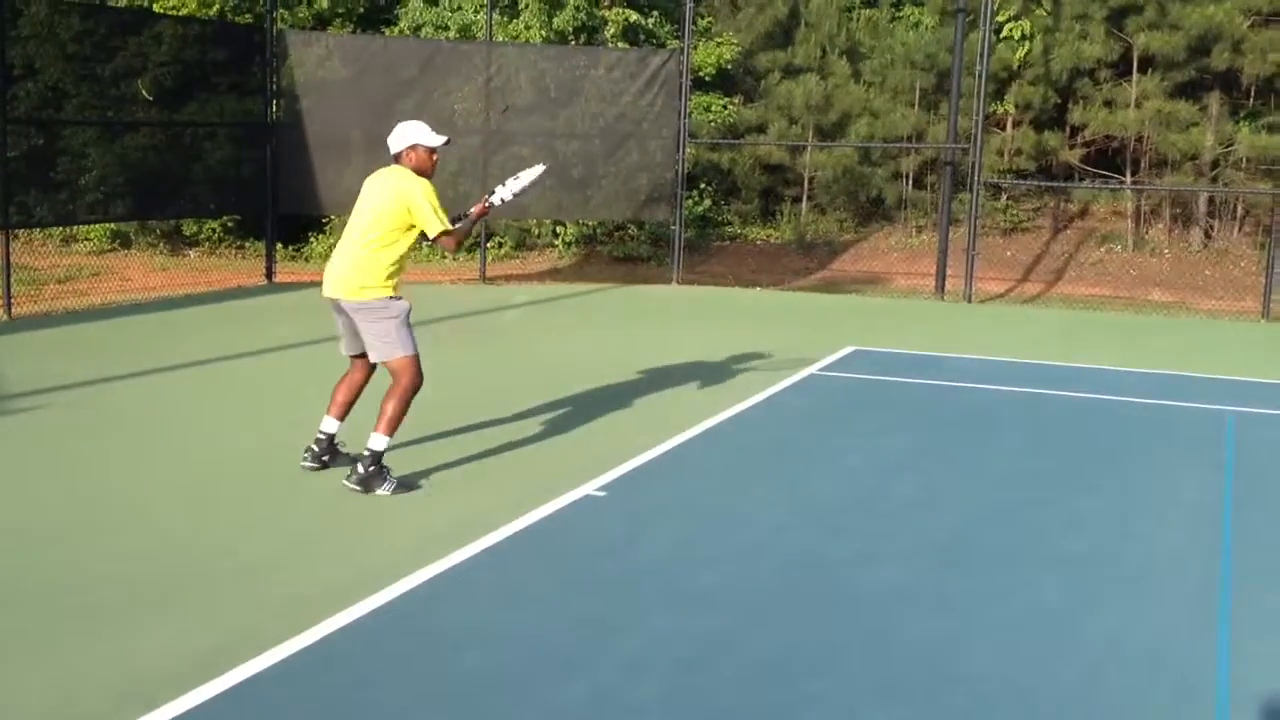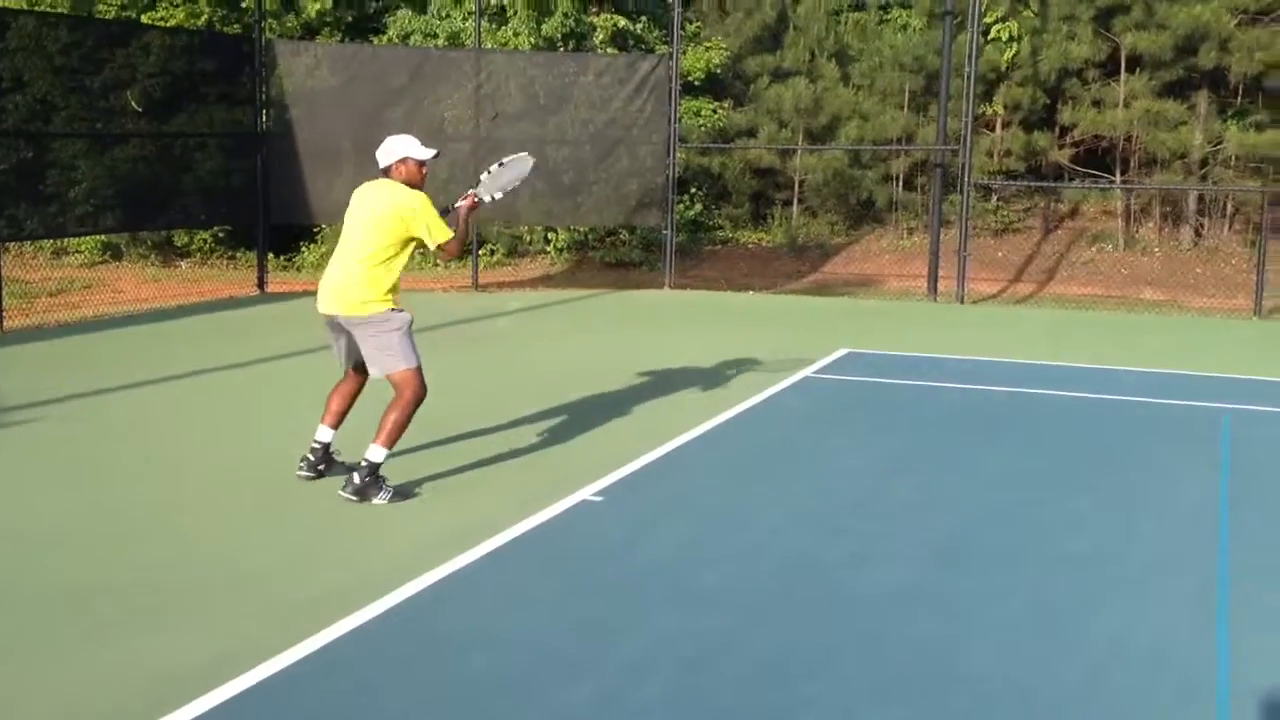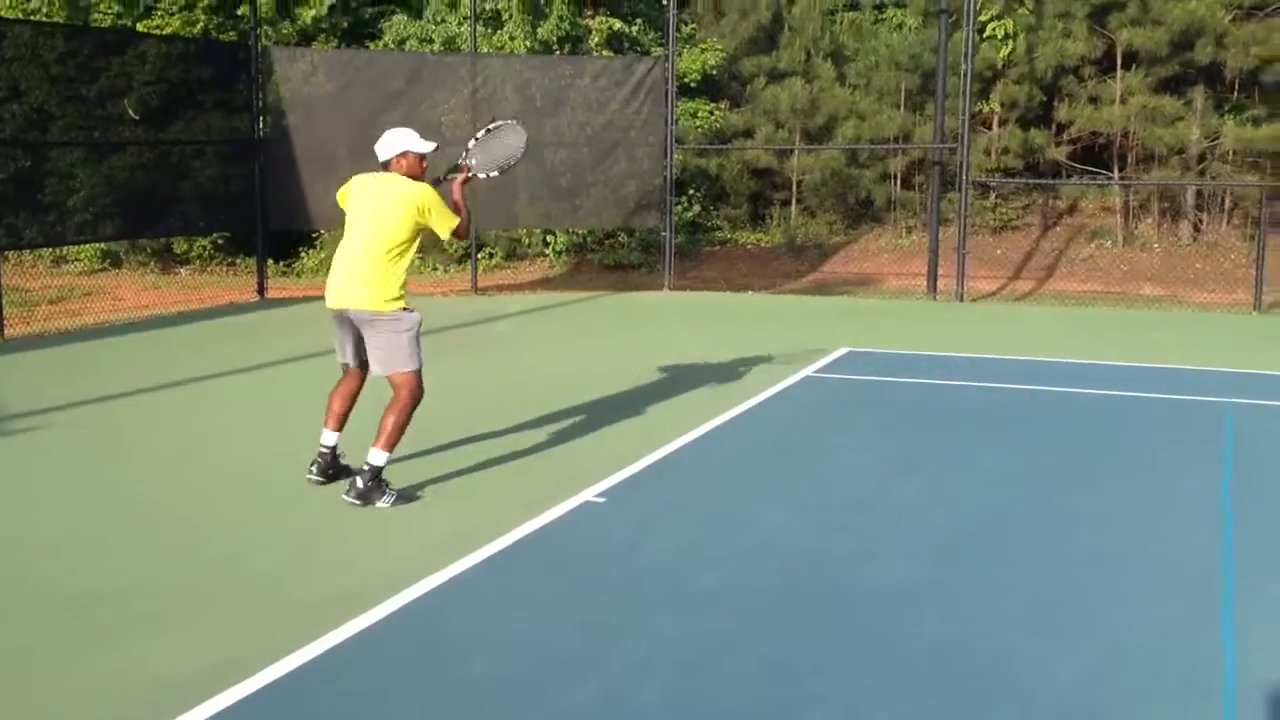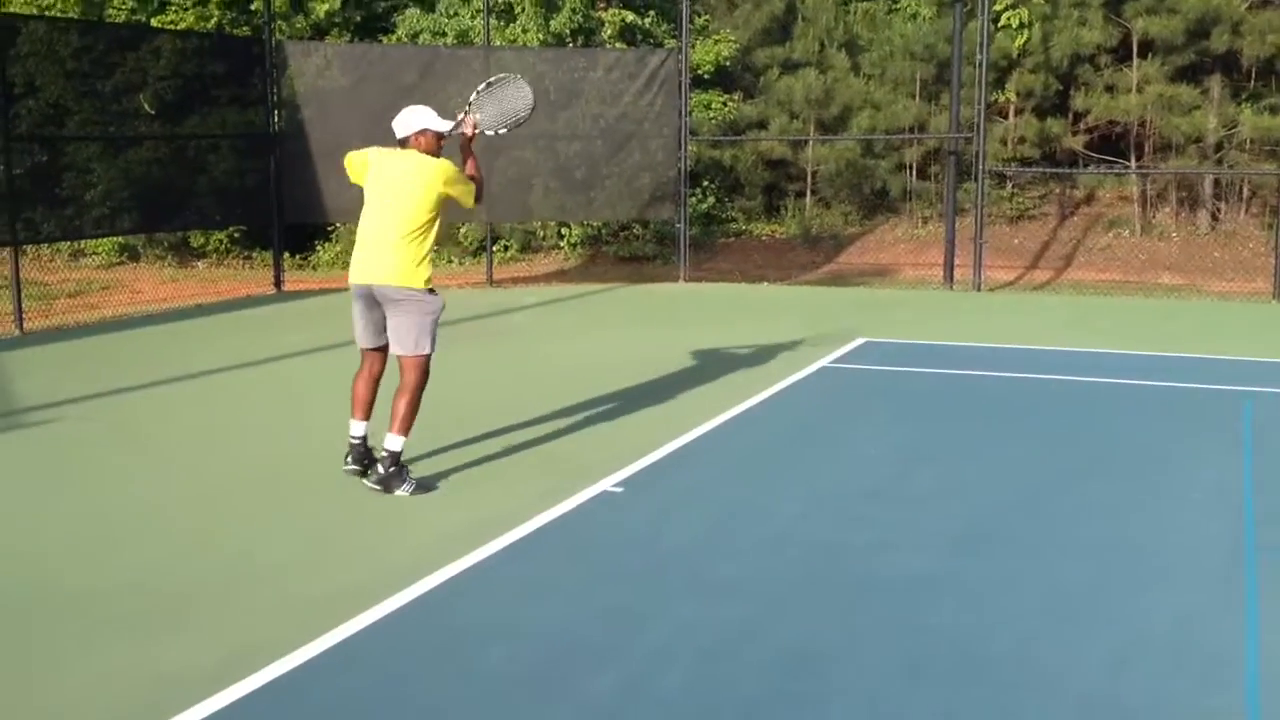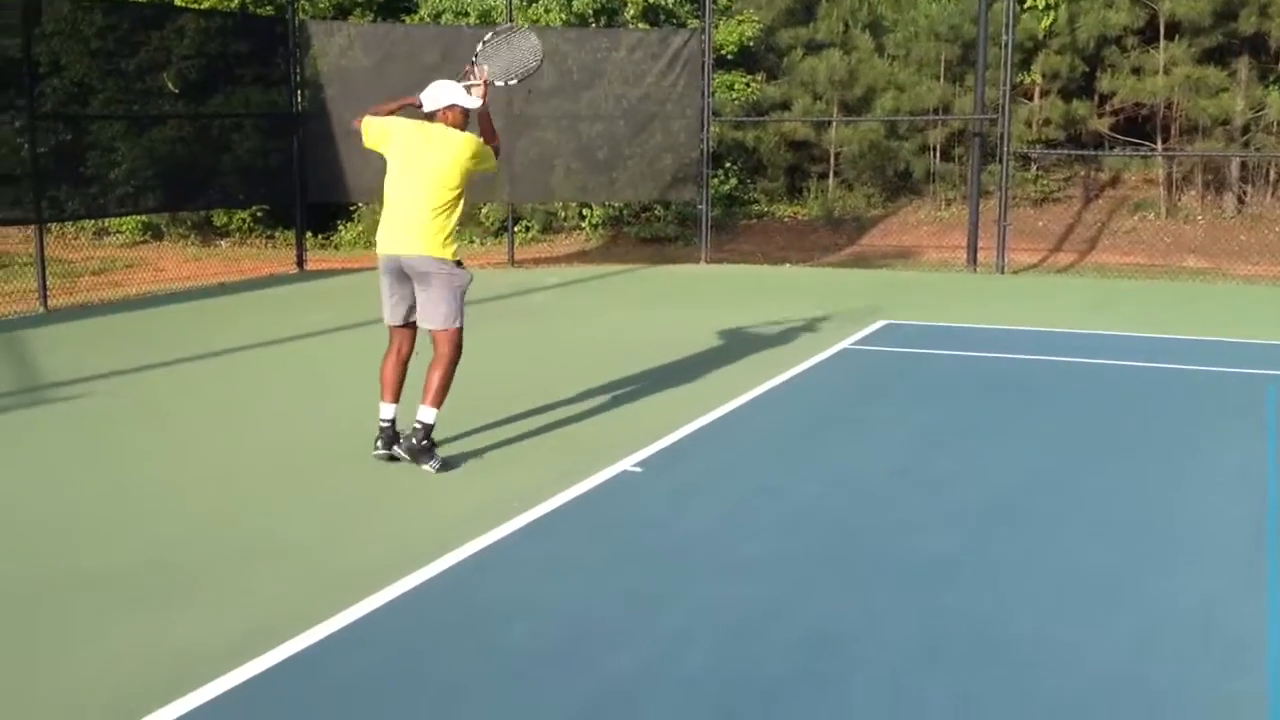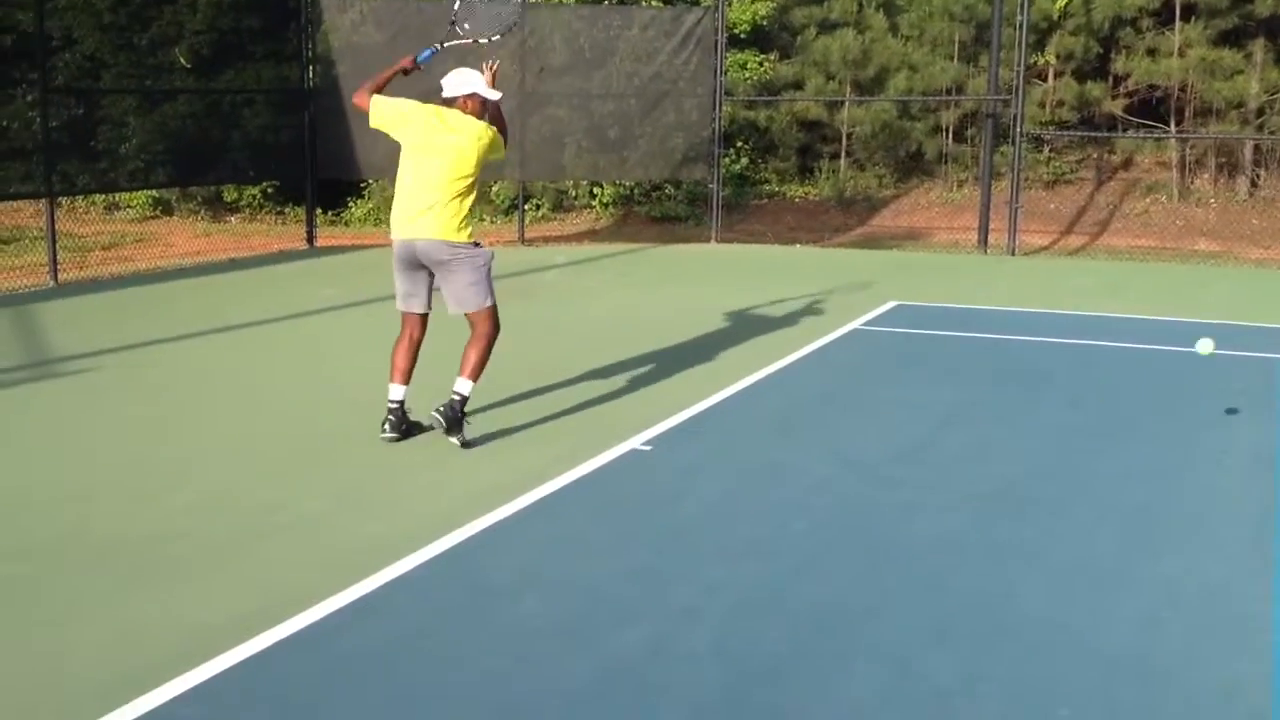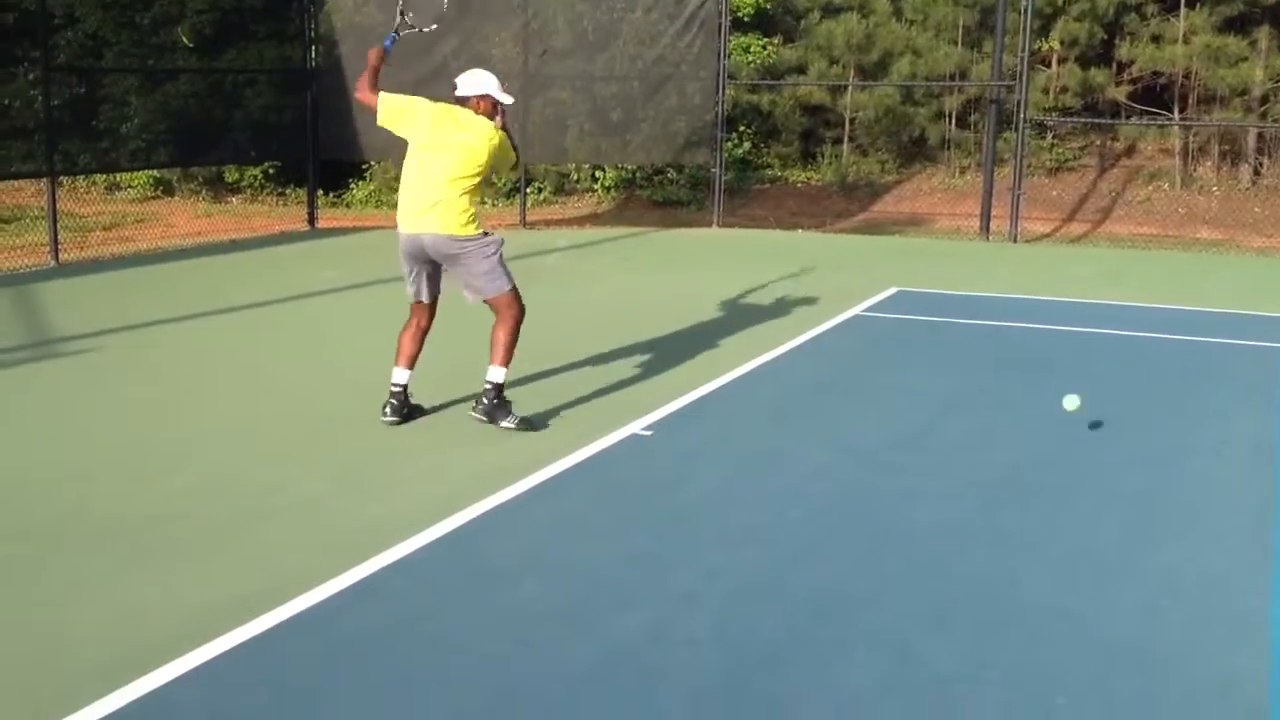
dt=0.1s
person 1, frame 1
left shoulder: (378, 179)
right shoulder: (418, 188)
right elbow: (450, 243)
left wrist: (429, 229)
right wrist: (473, 218)
left hip: (337, 283)
right hip: (368, 291)
left knee: (361, 366)
right knee: (409, 377)
left ankle: (321, 448)
right ankle: (369, 465)
person 1, frame 2
left shoulder: (364, 191)
right shoulder: (415, 202)
right elbow: (452, 249)
right wrist: (464, 214)
left hip: (331, 300)
right hip: (368, 306)
left knee: (354, 378)
right knee: (412, 390)
left ankle: (315, 455)
right ankle: (364, 476)
person 1, frame 3
left shoulder: (361, 183)
right shoulder: (421, 194)
right elbow: (461, 231)
right wrist: (458, 192)
left hip: (339, 296)
right hip: (379, 303)
left knee: (353, 375)
right knee: (408, 391)
left ankle: (324, 459)
right ankle: (367, 479)
person 1, frame 4
left shoulder: (377, 159)
right shoulder: (442, 170)
left elbow: (348, 160)
right elbow: (477, 194)
left wrist: (397, 137)
right wrist: (468, 146)
left hip: (362, 276)
right hip: (405, 282)
left knee: (371, 362)
right knee: (414, 374)
left ankle: (356, 450)
right ankle: (389, 464)
person 1, frame 5
left shoulder: (398, 129)
right shoulder: (467, 144)
left elbow: (361, 120)
right elbow: (494, 152)
left wrist: (406, 102)
right wrist: (483, 104)
left hip: (390, 250)
right hip: (432, 254)
left knee: (400, 344)
right knee: (448, 348)
left ankle: (386, 434)
right ankle: (418, 438)
person 1, frame 6
left shoulder: (416, 114)
right shoulder: (483, 135)
left elbow: (362, 99)
right elbow: (502, 138)
left wrist: (398, 68)
right wrist: (492, 86)
left hip: (404, 237)
right hip: (448, 240)
left knee: (412, 326)
right knee: (486, 327)
left ankle: (394, 414)
right ankle: (453, 406)
person 1, frame 7
left shoulder: (423, 112)
right shoulder: (493, 136)
left elbow: (364, 94)
right elbow: (513, 163)
left wrist: (374, 61)
left hip: (410, 231)
right hip: (455, 233)
left knee: (420, 315)
right knee: (511, 310)
left ankle: (397, 398)
right ankle: (491, 396)
